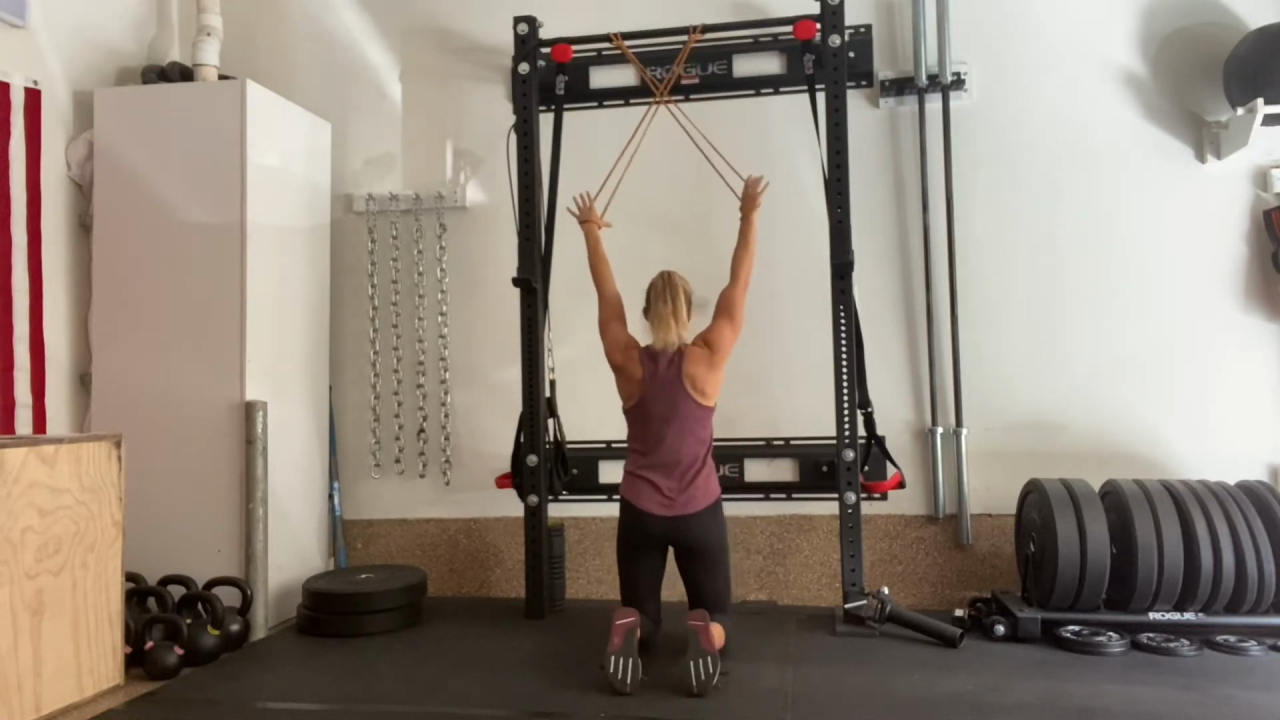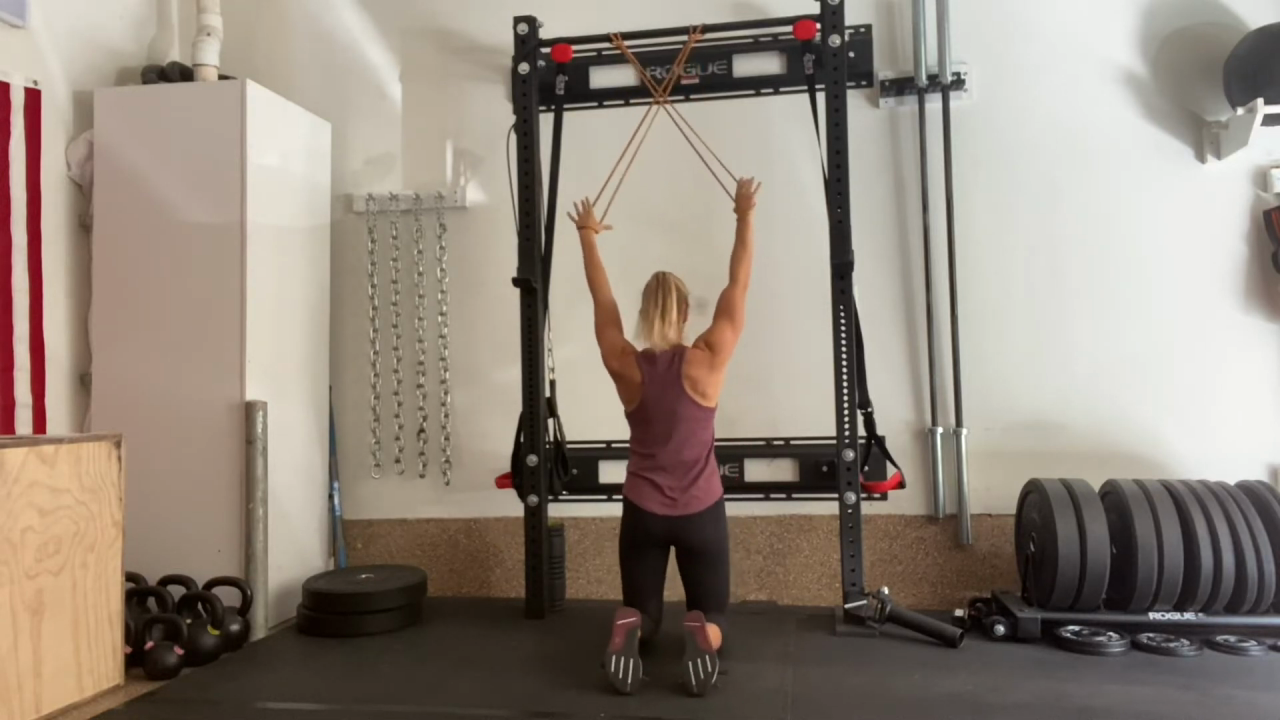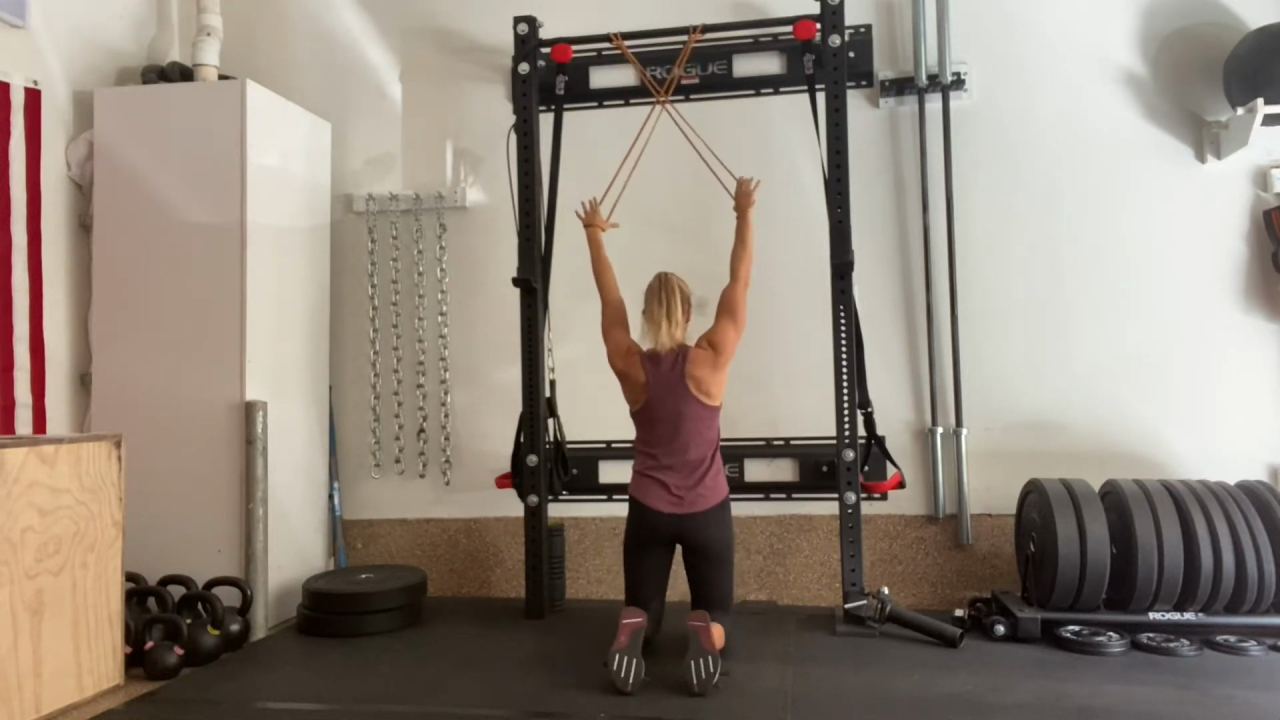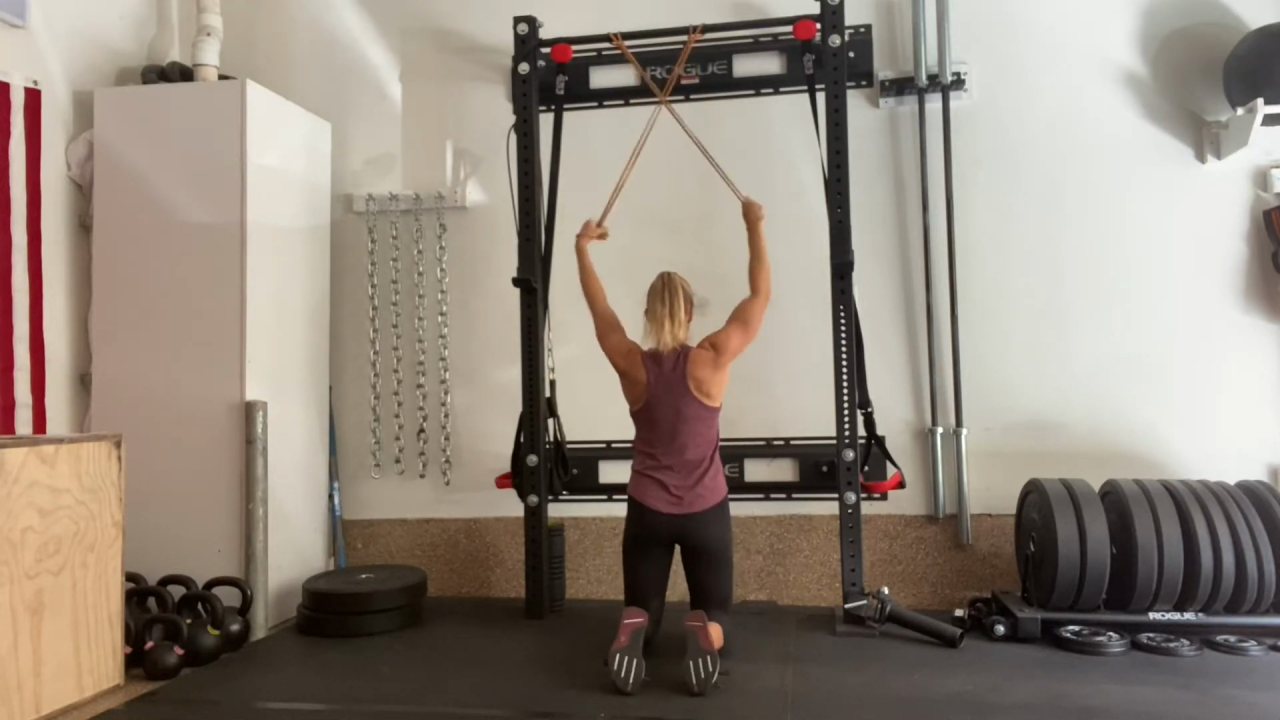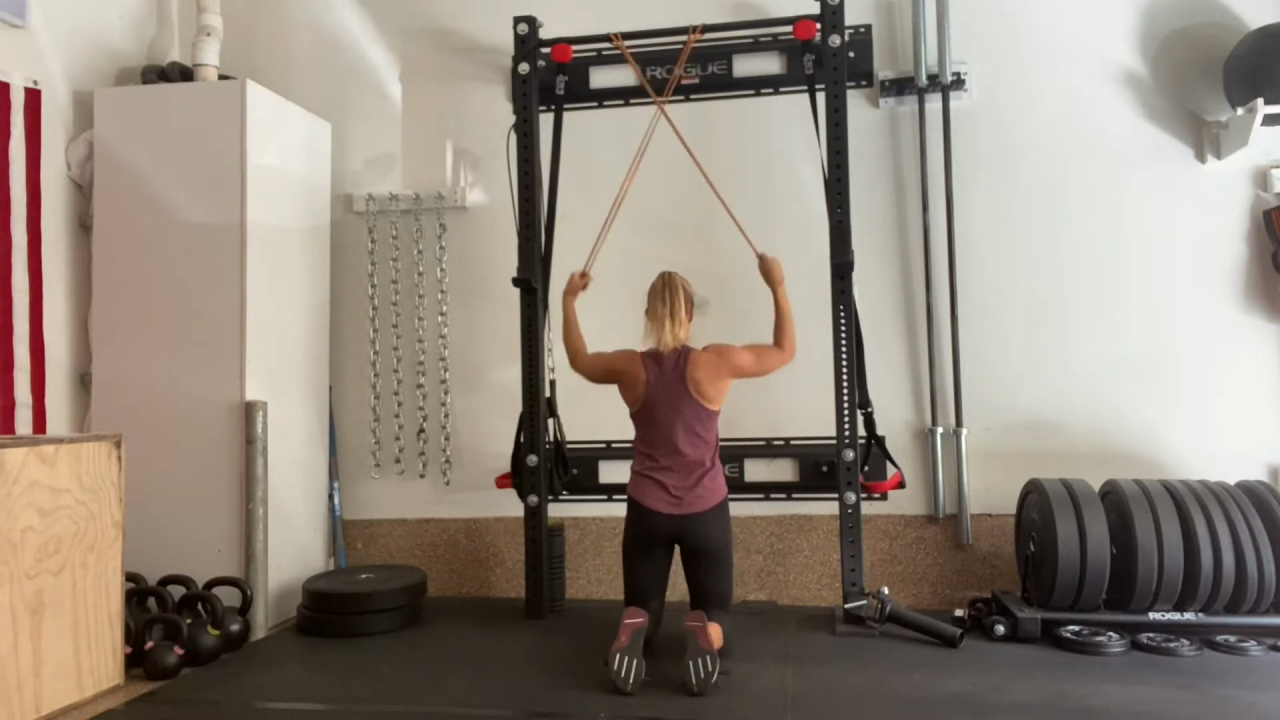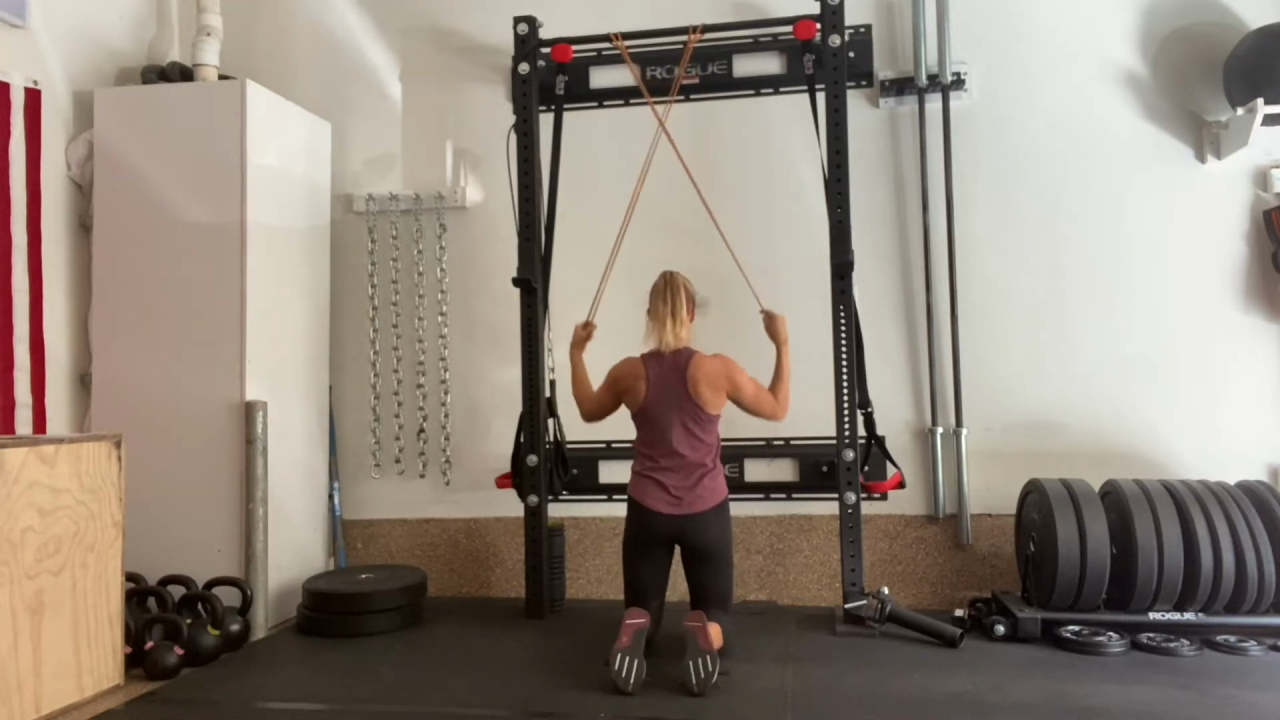
dt=0.2s
person 1, frame 1
left shoulder: (627, 363)
right shoulder: (705, 360)
left elbow: (606, 293)
right elbow: (738, 286)
left wrist: (590, 230)
right wrist: (749, 216)
left hip: (640, 511)
right hip: (699, 512)
left knee: (639, 610)
right knee: (714, 613)
left ankle: (628, 632)
right ankle: (703, 635)
person 1, frame 2
left shoulder: (625, 367)
right shoulder: (705, 363)
left elbow: (602, 298)
right elbow: (738, 287)
left wrist: (587, 235)
right wrist: (745, 216)
left hip: (643, 512)
right hip: (701, 512)
left knee: (641, 609)
right knee: (710, 612)
left ankle: (628, 631)
right ankle: (701, 636)
person 1, frame 3
left shoulder: (629, 366)
right shoulder: (709, 362)
left elbow: (609, 295)
right elbow: (739, 284)
left wrist: (593, 233)
right wrist: (744, 214)
left hip: (648, 510)
right hip: (706, 511)
left knee: (642, 608)
right knee: (714, 611)
left ankle: (632, 632)
right ankle: (705, 635)
person 1, frame 4
left shoulder: (631, 365)
right shoulder: (711, 361)
left elbow: (597, 304)
right elbow: (759, 296)
left wrist: (583, 248)
right wrist: (756, 229)
left hip: (648, 511)
right hip: (706, 511)
left knee: (642, 607)
right knee: (714, 611)
left ankle: (633, 632)
right ankle: (705, 635)
person 1, frame 5
left shoulder: (628, 367)
right shoulder: (715, 362)
left elbow: (579, 360)
right elbow: (784, 352)
left wrist: (569, 301)
right wrist: (778, 288)
left hip: (647, 510)
right hip: (705, 510)
left knee: (642, 606)
right knee: (713, 610)
left ankle: (632, 631)
right ankle: (704, 633)
person 1, frame 6
left shoulder: (628, 373)
right shoulder: (717, 369)
left elbow: (588, 410)
right elbow: (777, 408)
left wrist: (577, 356)
right wrist: (781, 344)
left hip: (647, 510)
right hip: (705, 510)
left knee: (642, 605)
right knee: (713, 609)
left ankle: (634, 631)
right ankle: (704, 633)
